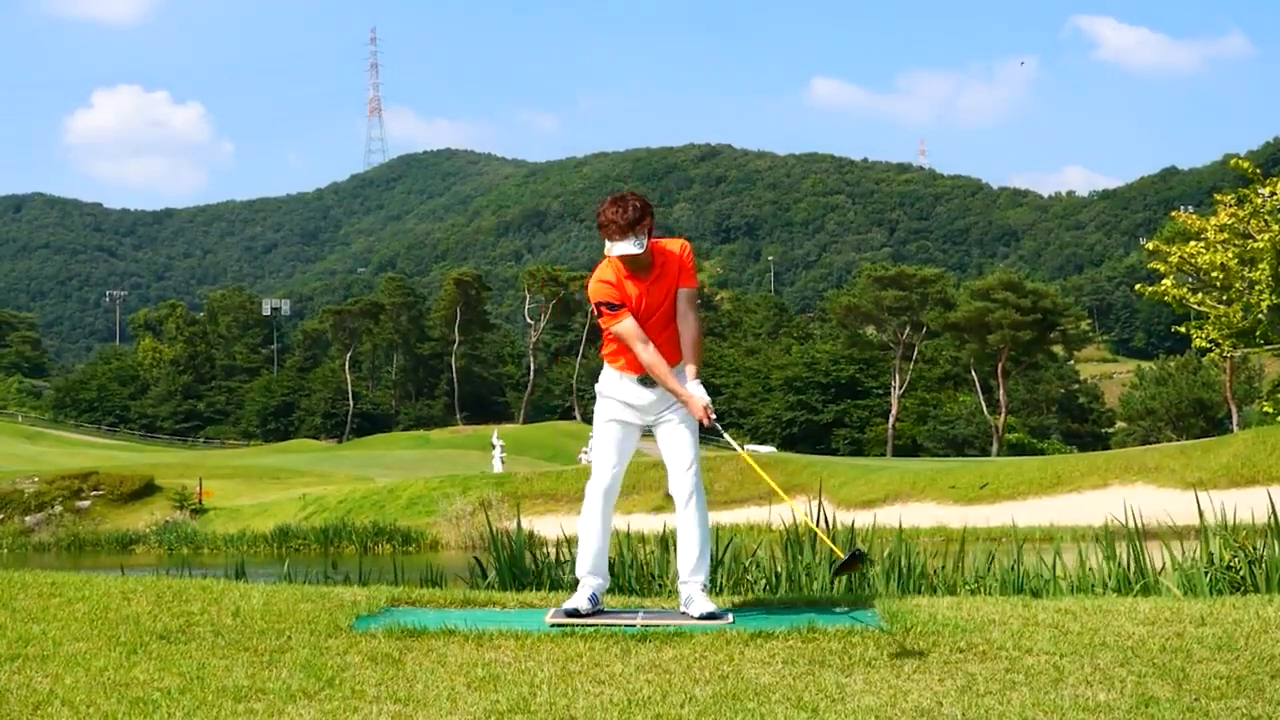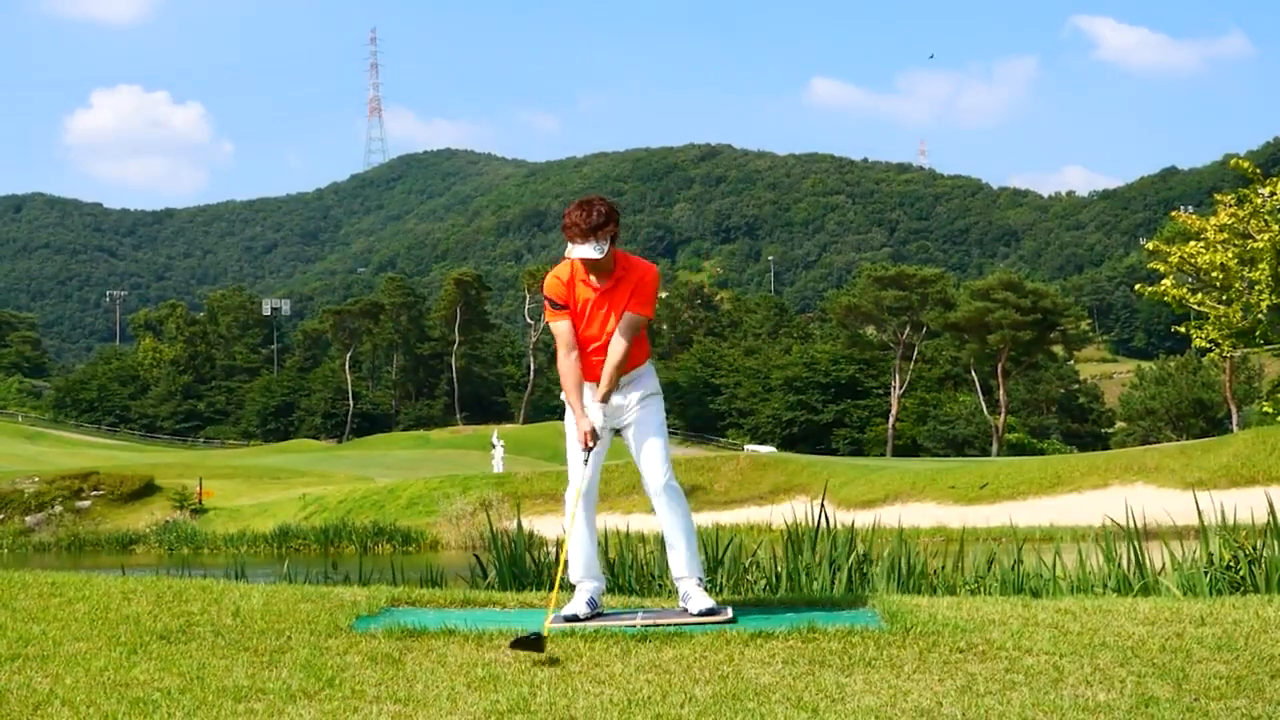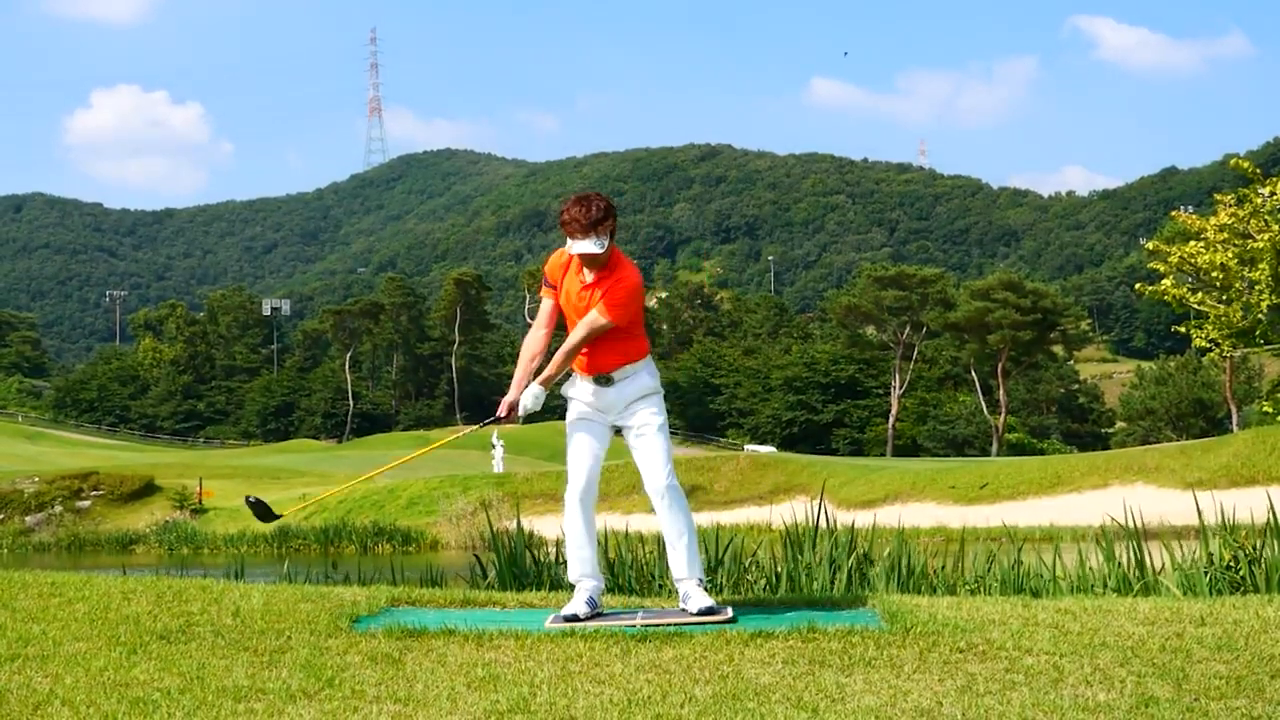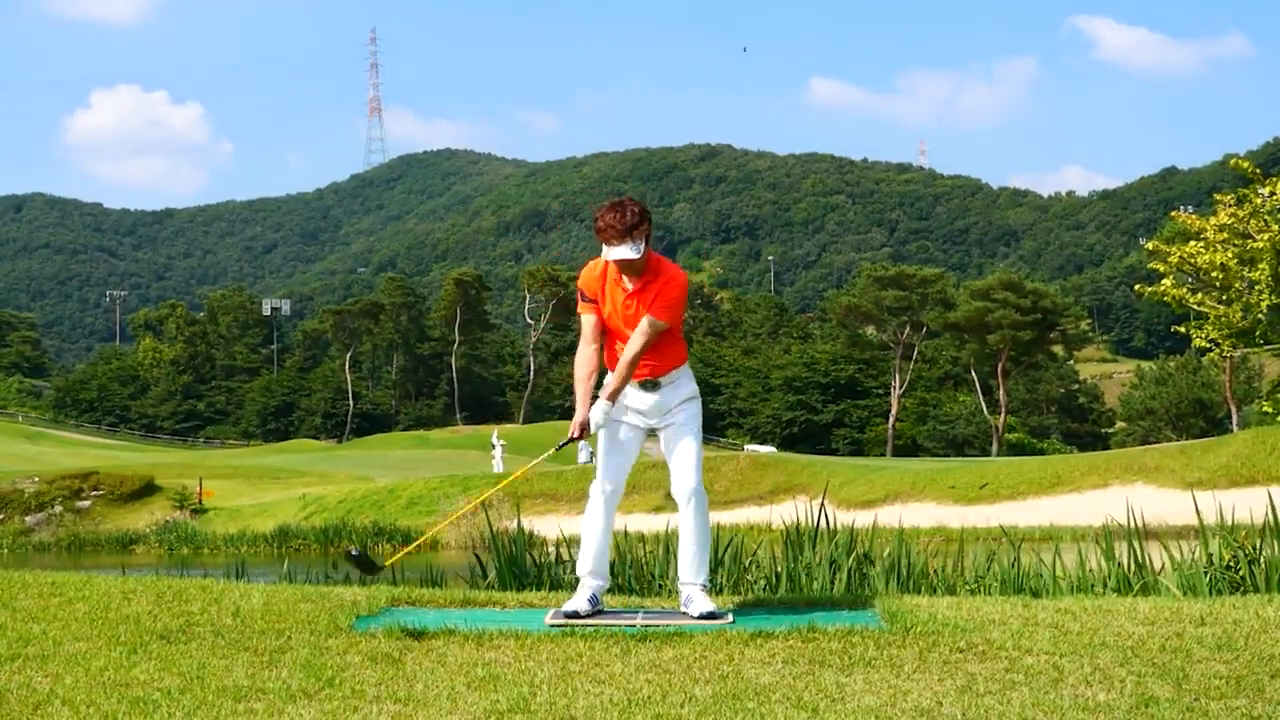
dt=0.4s
person 1, frame 1
left shoulder: (680, 253)
right shoulder: (603, 282)
left elbow: (686, 318)
right elbow: (641, 347)
left wrist: (694, 381)
right wrist: (684, 397)
left hip: (677, 383)
right hip: (620, 387)
left knee: (688, 484)
right knee: (602, 485)
left ankle: (693, 588)
right ankle: (591, 585)
person 1, frame 2
left shoulder: (644, 274)
right shoulder: (558, 281)
left elbow: (622, 342)
right elbow: (568, 353)
left wrist: (603, 404)
right wrist: (580, 414)
left hip: (636, 385)
right hip: (583, 389)
left knee: (661, 482)
right knee: (580, 489)
left ankle: (689, 584)
right ankle: (587, 588)
person 1, frame 3
left shoulder: (627, 280)
right shoulder: (558, 264)
left elbow: (578, 339)
right elbow: (541, 331)
left wrist: (540, 387)
right wrist: (516, 388)
left hip: (635, 384)
right hip: (586, 389)
left knee: (661, 482)
right knee: (579, 489)
left ankle: (689, 584)
right ankle: (586, 588)
person 1, frame 4
left shoulder: (672, 281)
right shoulder: (592, 277)
left elbow: (638, 348)
right elbow: (590, 344)
left wrist: (604, 401)
right wrist: (582, 406)
left hip: (673, 387)
right hip: (621, 392)
left knee: (688, 488)
right knee: (604, 487)
left ankle: (693, 588)
right ankle: (591, 586)
